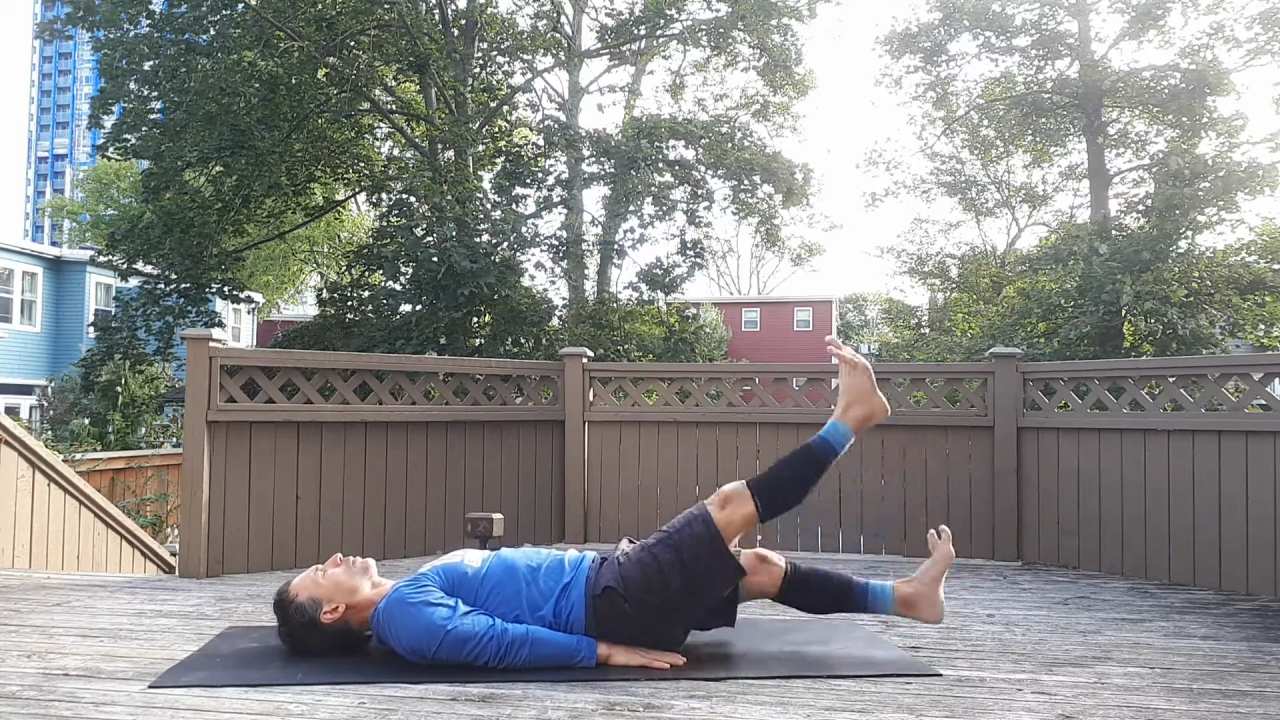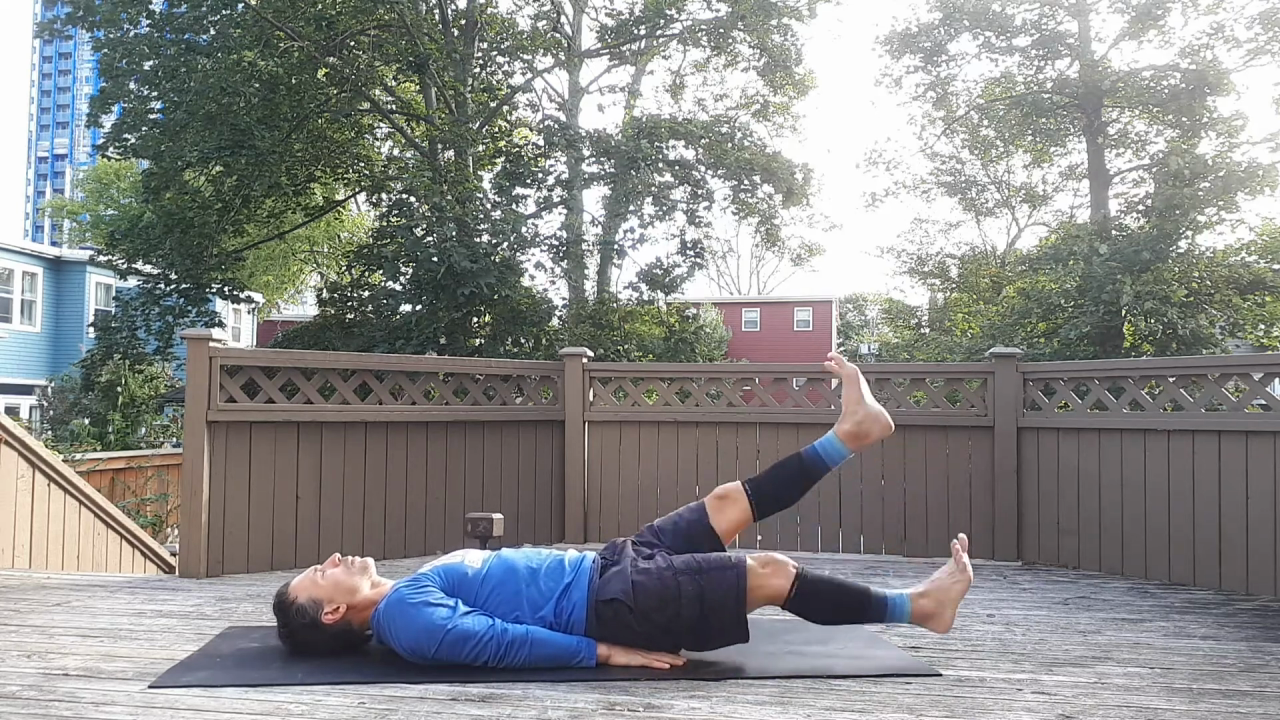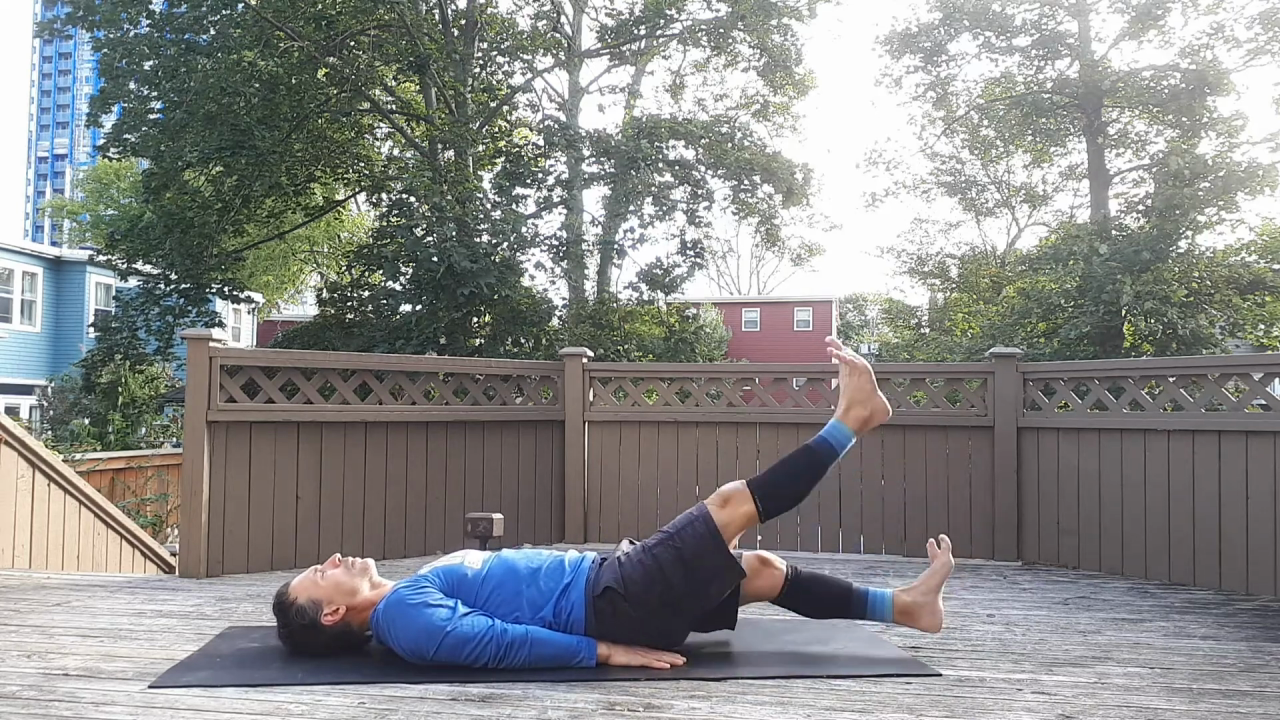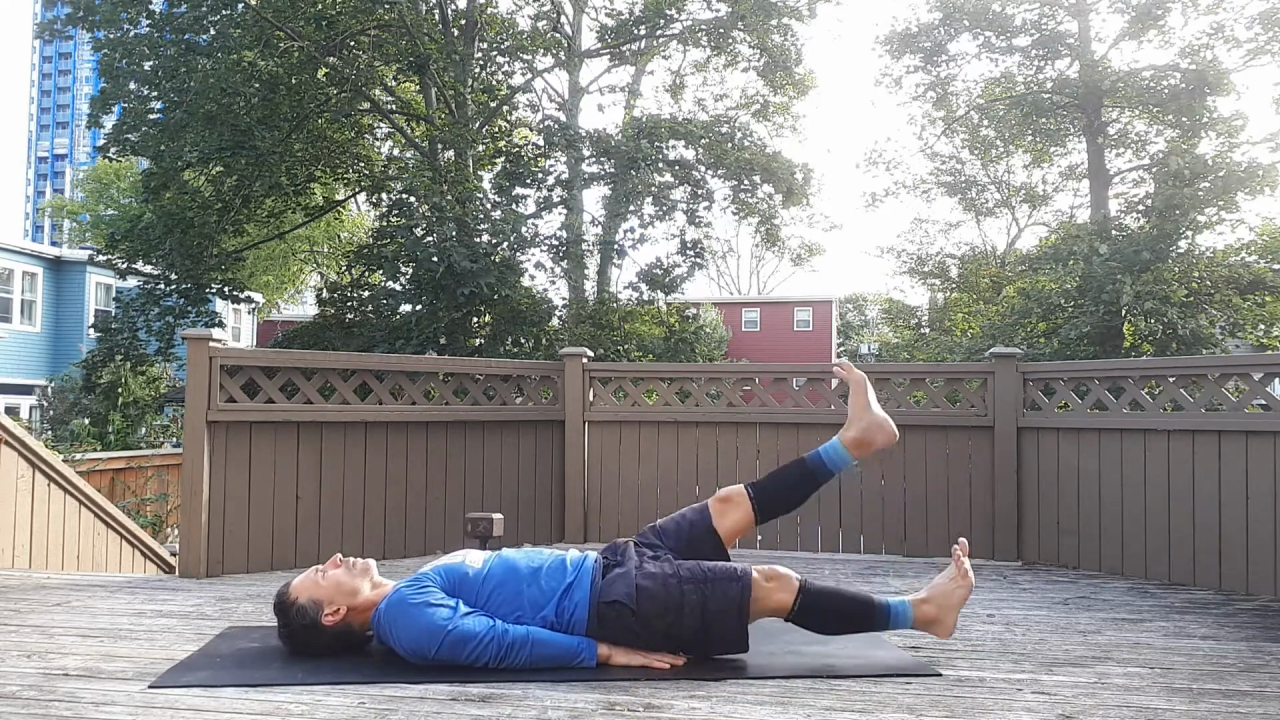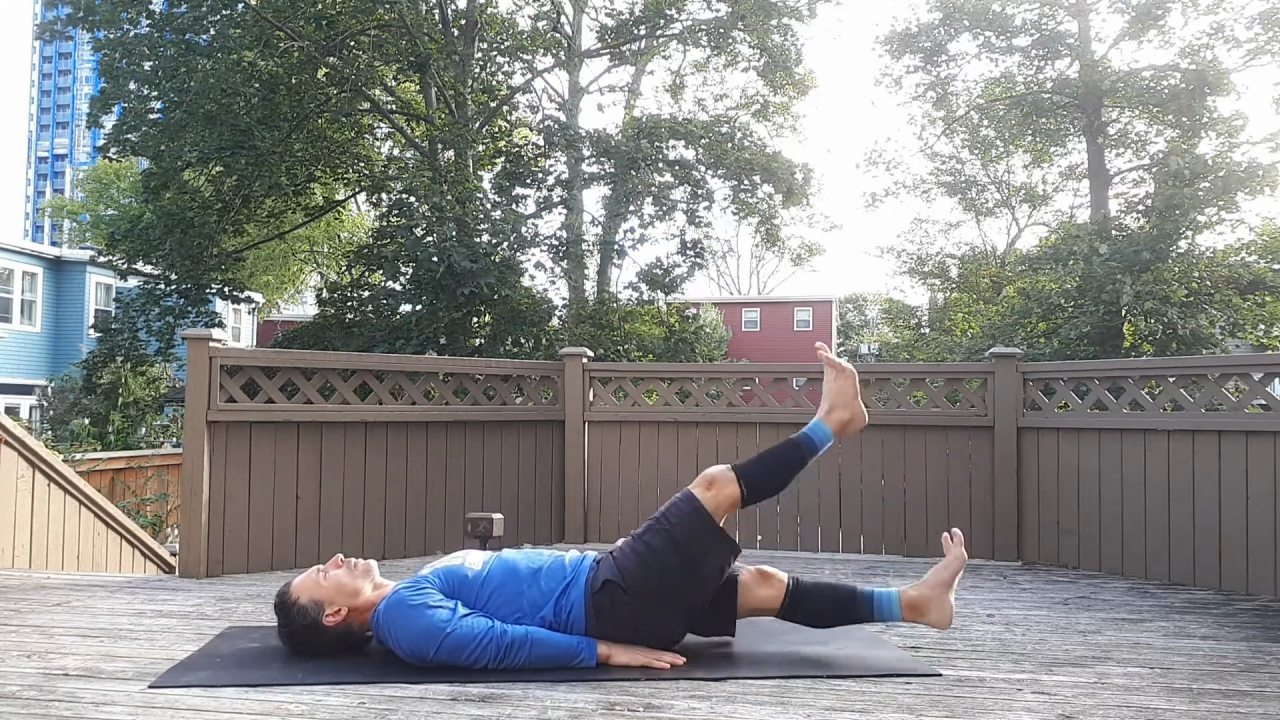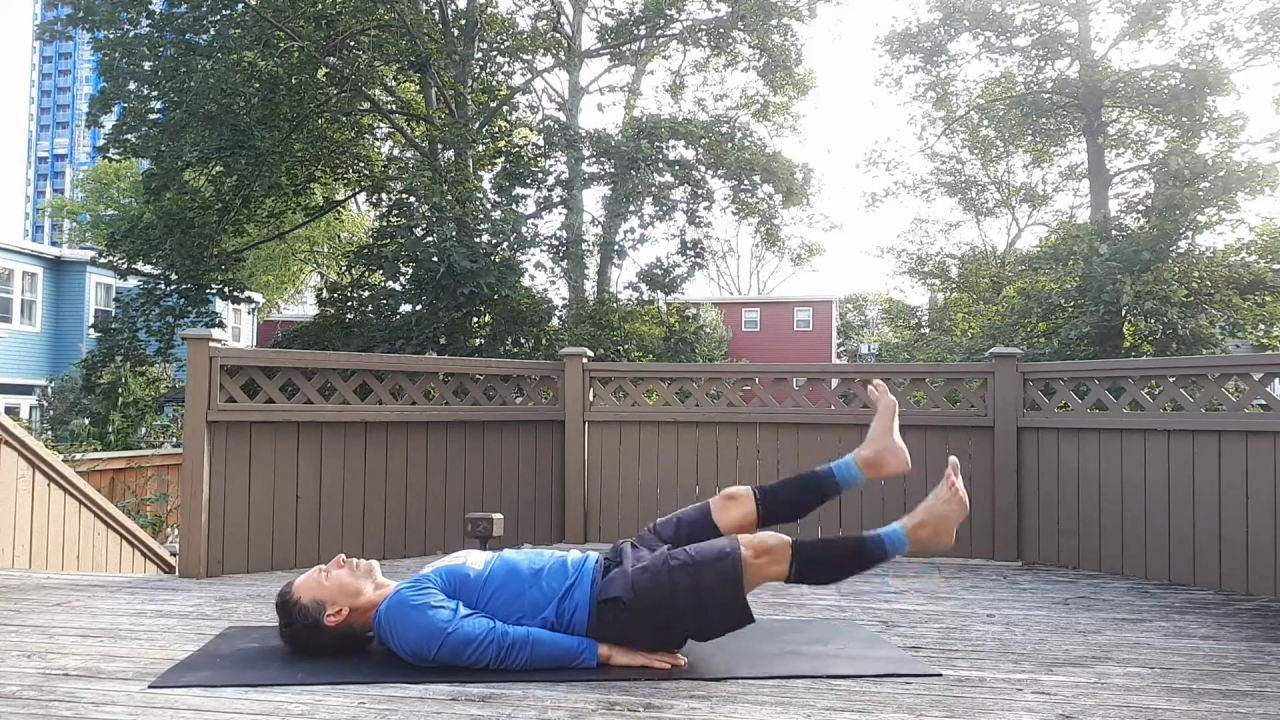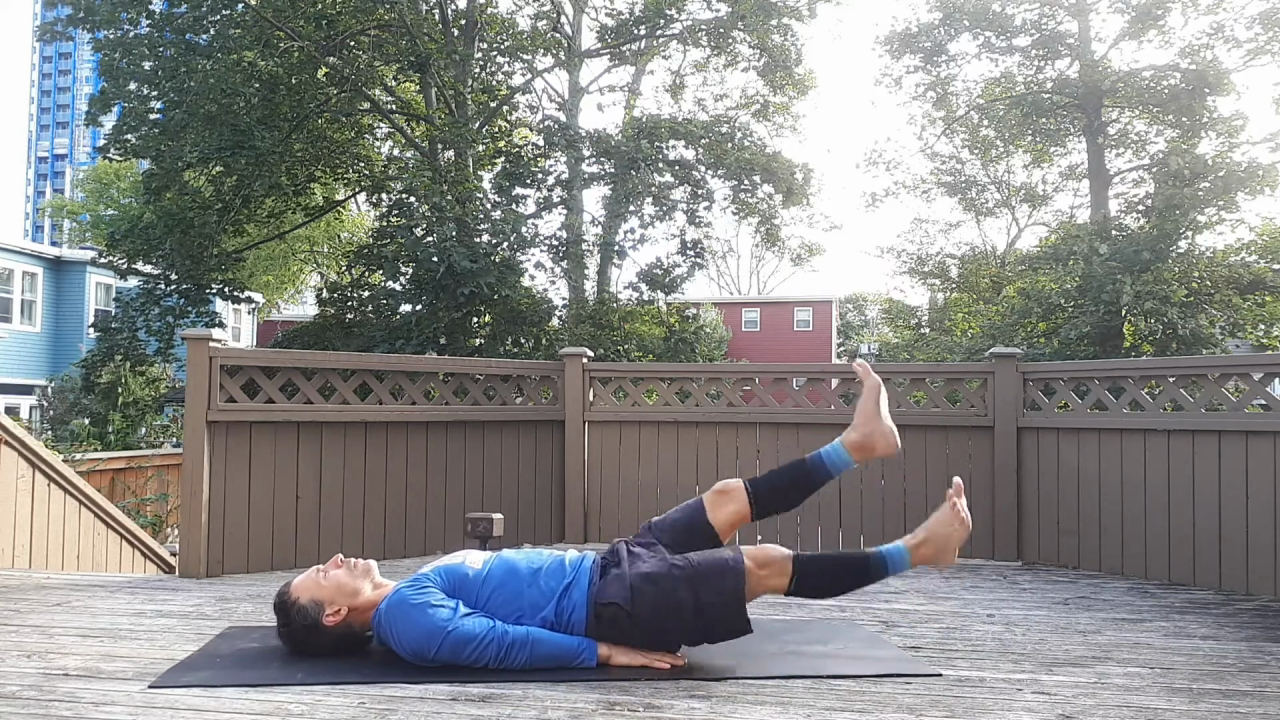
dt=0.4s
person 1, frame 1
left shoulder: (411, 592)
right shoulder: (405, 618)
right elbow: (504, 641)
right wrist: (608, 649)
left hip: (604, 574)
right hip: (613, 603)
left knee: (761, 567)
right knee: (733, 503)
left ankle: (903, 596)
right ankle: (847, 420)
person 1, frame 2
left shoulder: (412, 591)
right shoulder: (406, 618)
right elbow: (503, 641)
right wrist: (609, 650)
left hip: (606, 568)
right hip: (611, 604)
left knee: (729, 502)
right knee: (770, 572)
left ankle: (848, 433)
right ankle: (915, 606)
person 1, frame 3
left shoulder: (411, 592)
right shoulder: (405, 619)
right elbow: (502, 642)
right wrist: (607, 649)
left hip: (604, 575)
right hip: (612, 605)
left knee: (760, 569)
right knee: (733, 503)
left ankle: (901, 605)
right ankle: (848, 421)
person 1, frame 4
left shoulder: (413, 590)
right shoulder: (405, 617)
right elbow: (500, 642)
right wrist: (610, 651)
left hip: (606, 568)
right hip: (612, 605)
left knee: (733, 504)
right knee: (773, 584)
left ankle: (854, 440)
right ankle: (917, 612)
person 1, frame 5
left shoulder: (413, 595)
right shoulder: (405, 620)
right elbow: (504, 644)
right wrist: (610, 650)
left hip: (601, 578)
right hip: (609, 602)
left knee: (760, 583)
right knee: (717, 484)
left ankle: (909, 601)
right ankle: (830, 421)
person 1, frame 6
left shoulder: (415, 591)
right shoulder: (406, 620)
right elbow: (504, 643)
right wrist: (609, 652)
left hip: (605, 571)
right hip: (611, 605)
left knee: (735, 502)
right knee: (764, 550)
left ankle: (867, 461)
right ankle: (910, 532)
person 1, frame 7
left shoulder: (411, 594)
right shoulder: (405, 617)
right elbow: (502, 643)
right wrist: (608, 650)
left hip: (603, 570)
right hip: (609, 607)
left knee: (731, 498)
right knee: (764, 564)
left ankle: (857, 442)
right ankle: (912, 551)
